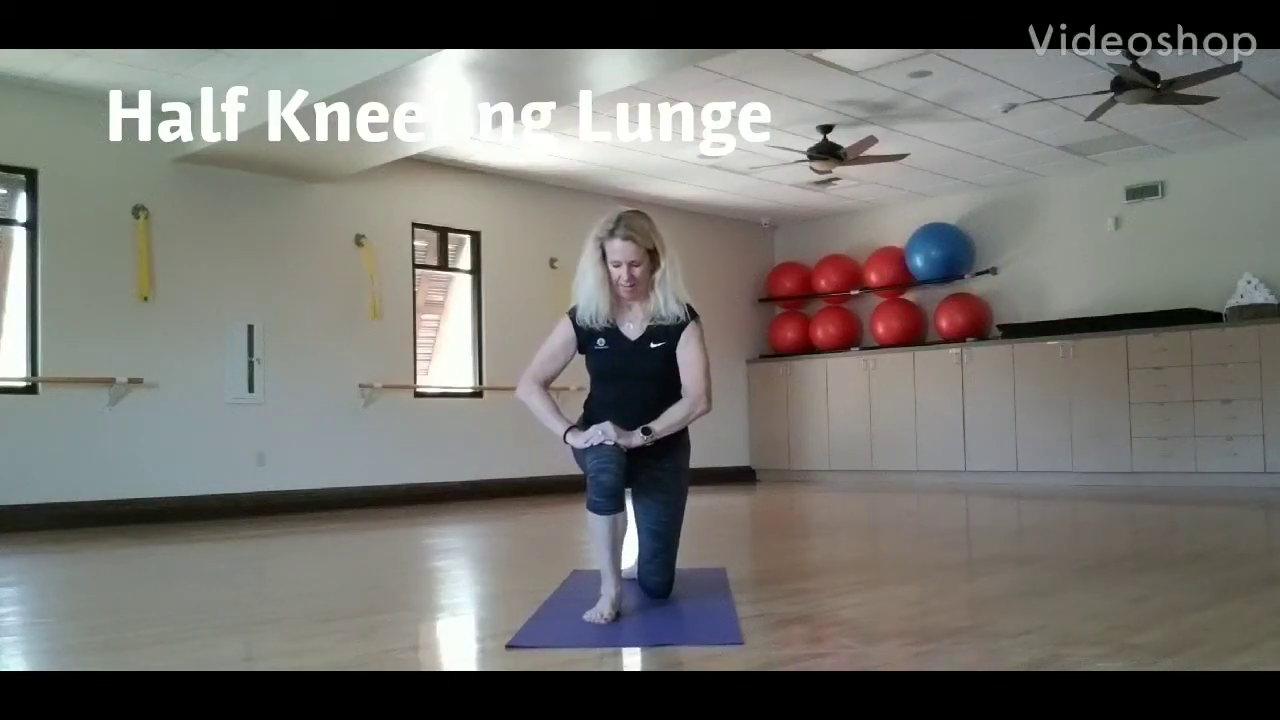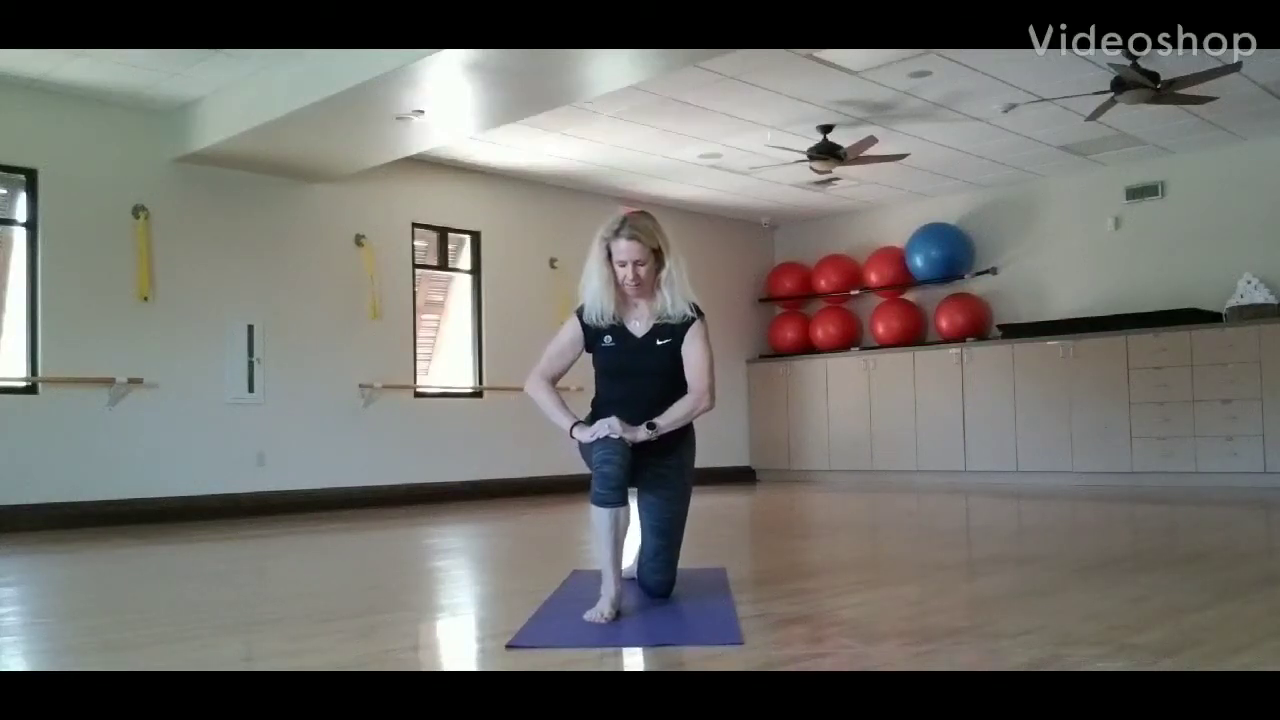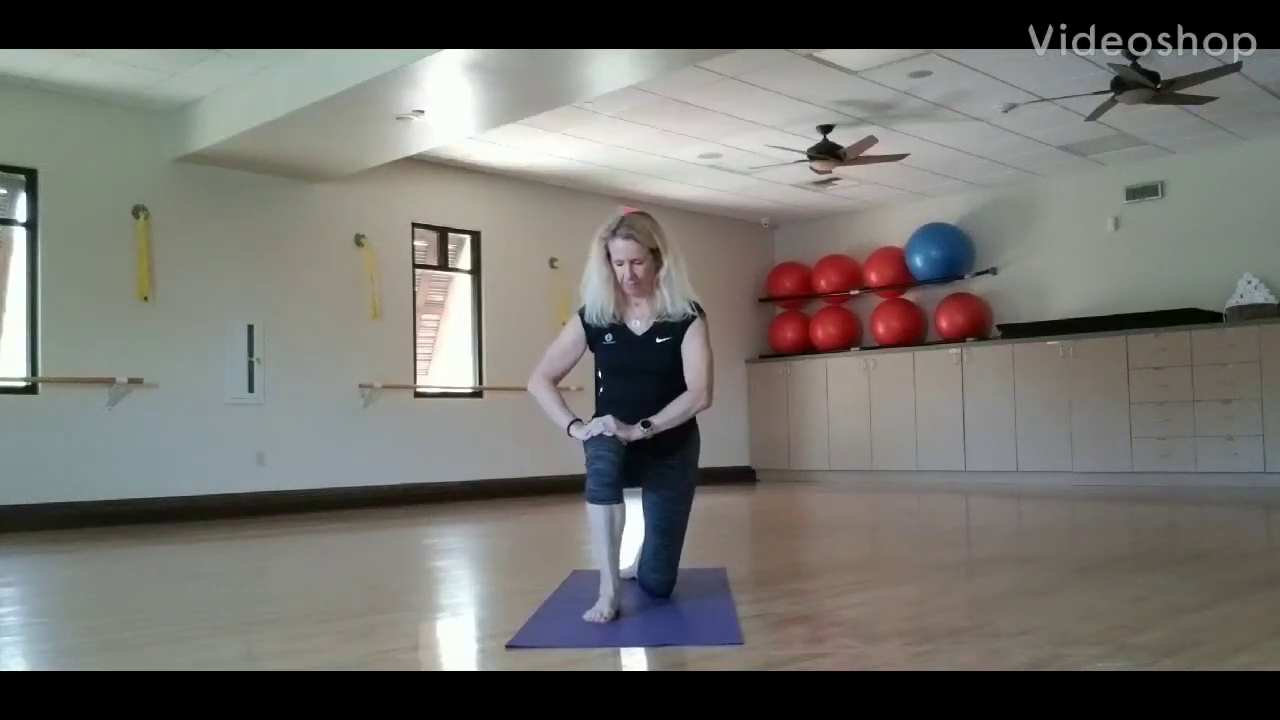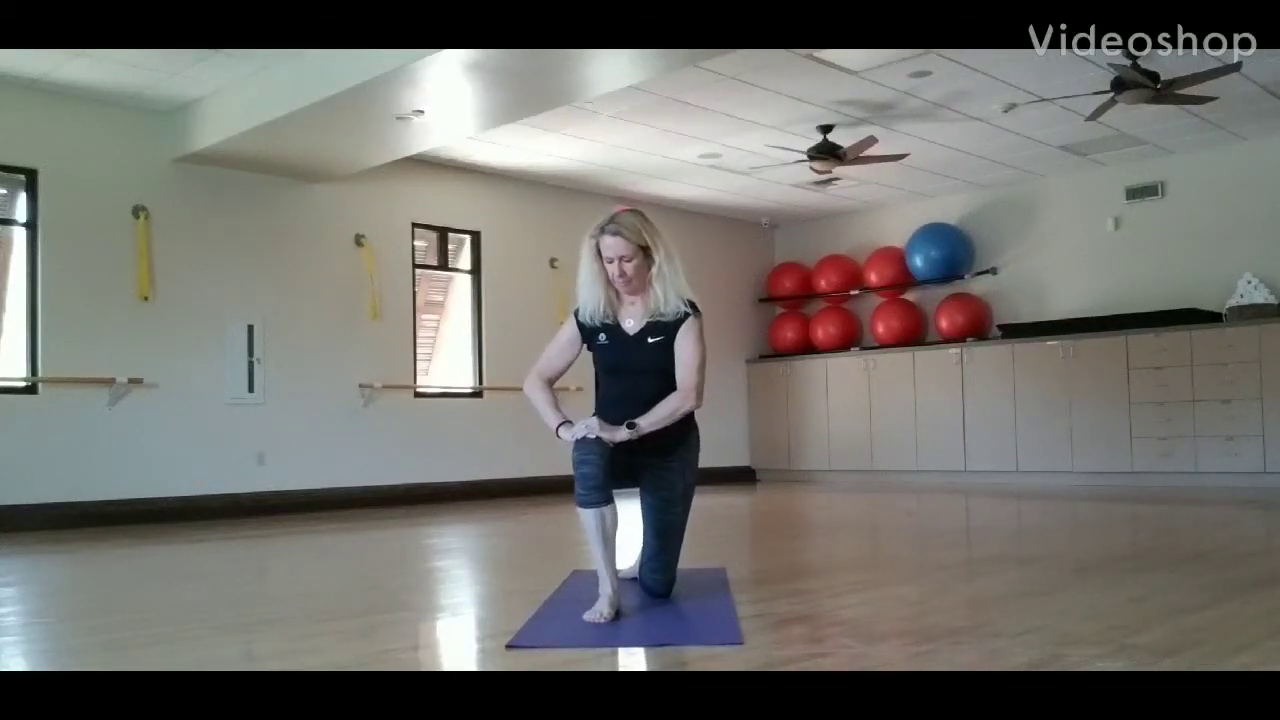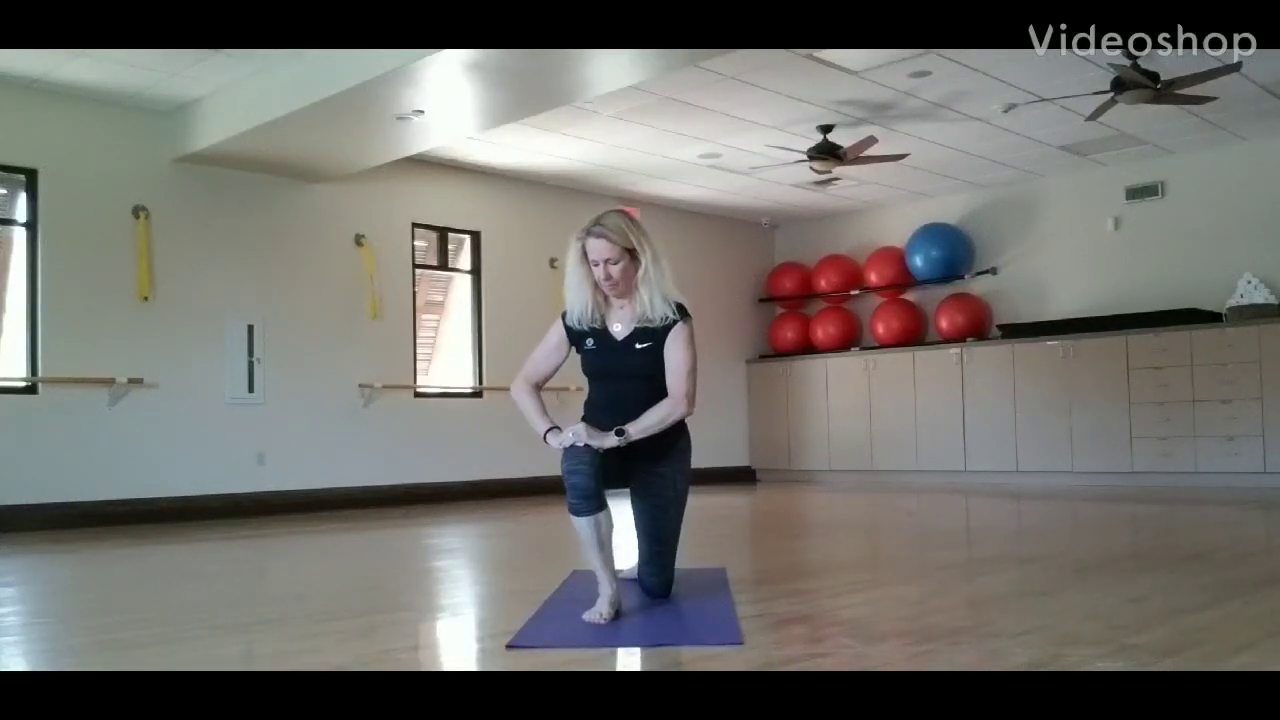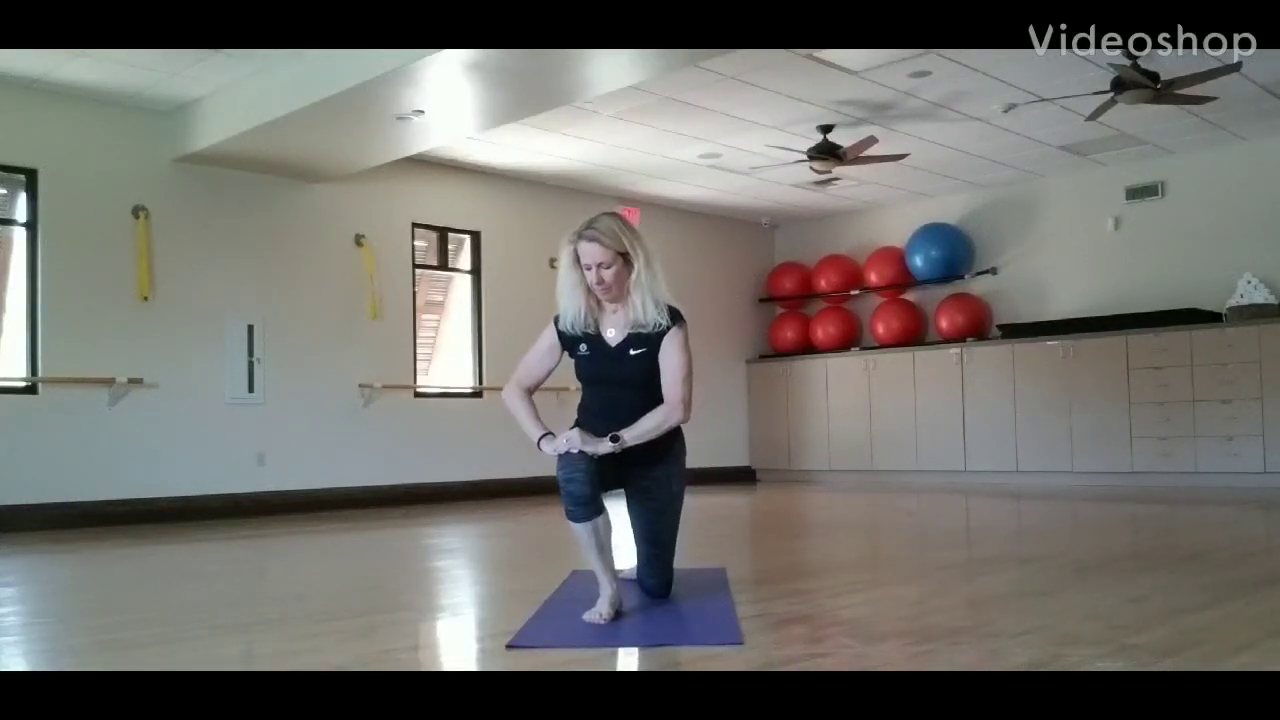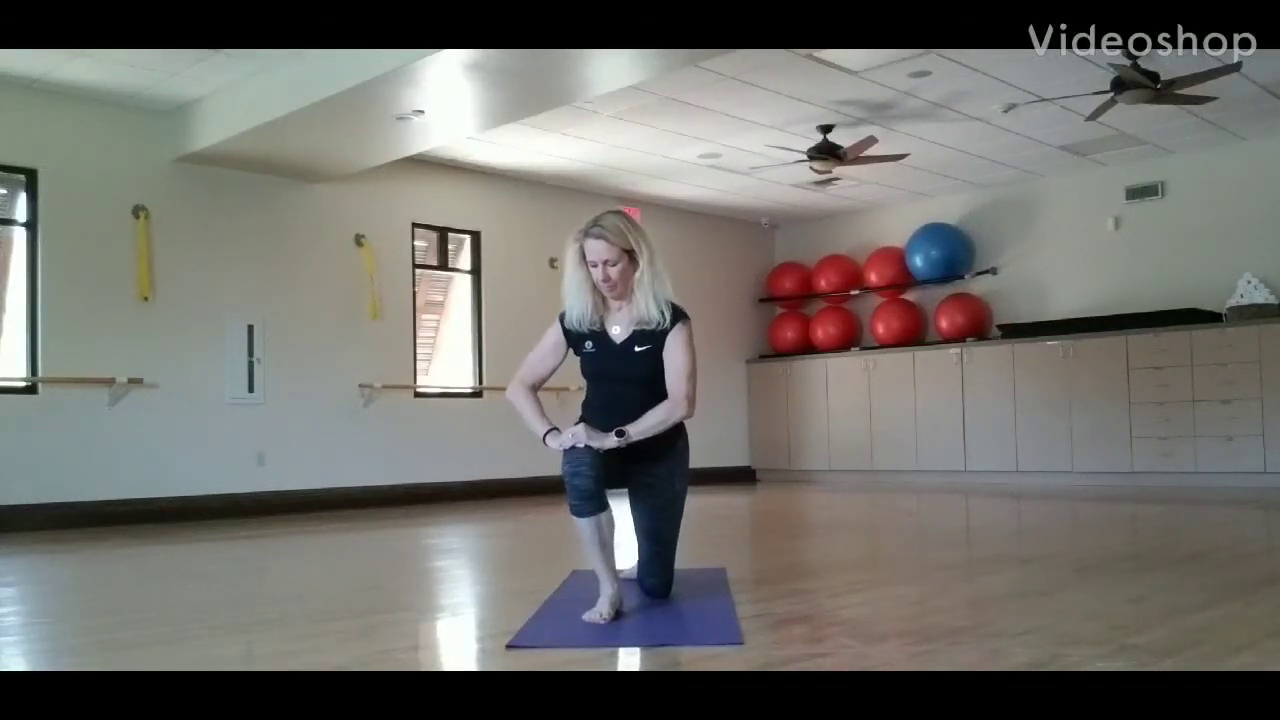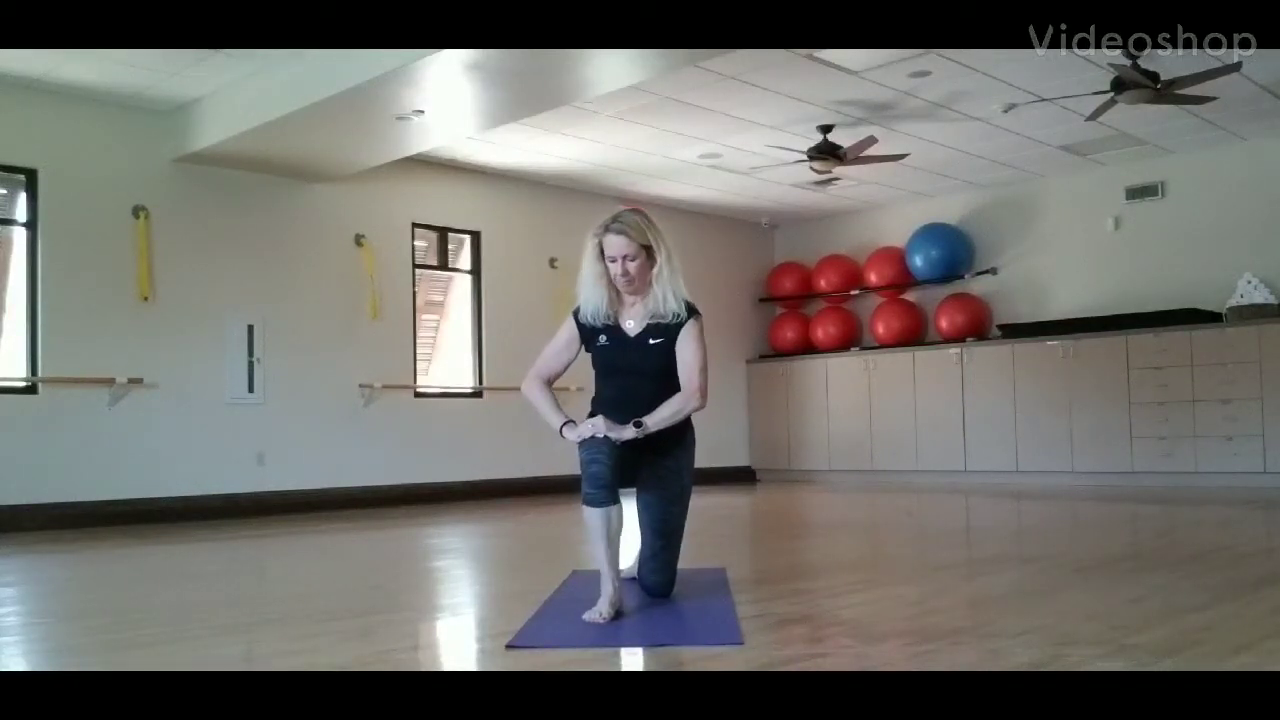
dt=0.4s
person 1, frame 1
left shoulder: (680, 319)
right shoulder: (584, 318)
left elbow: (699, 399)
right elbow: (529, 385)
left wrist: (638, 436)
right wrist: (569, 433)
left hip: (662, 448)
right hip: (602, 442)
left knee: (657, 584)
right knee: (606, 470)
left ankle: (640, 564)
right ankle: (610, 589)
person 1, frame 2
left shoulder: (685, 318)
right shoulder: (591, 317)
left elbow: (702, 396)
right elbow: (536, 381)
left wrist: (643, 431)
right wrist: (576, 428)
left hip: (668, 447)
right hip: (609, 440)
left knee: (658, 584)
right knee: (611, 461)
left ankle: (640, 563)
right ankle: (610, 588)
person 1, frame 3
left shoulder: (686, 316)
right shoulder: (594, 316)
left elbow: (700, 394)
right elbow: (539, 380)
left wrist: (640, 428)
right wrist: (575, 426)
left hip: (671, 447)
right hip: (614, 440)
left knee: (658, 584)
right knee: (602, 456)
left ankle: (641, 563)
right ankle: (608, 590)
person 1, frame 4
left shoulder: (681, 314)
right shoulder: (589, 316)
left elbow: (689, 395)
right elbow: (536, 380)
left wrist: (627, 430)
right wrist: (564, 427)
left hip: (669, 447)
right hip: (610, 439)
left knee: (658, 585)
right knee: (587, 460)
left ankle: (642, 564)
right ankle: (607, 589)
person 1, frame 5
left shoulder: (671, 318)
right shoulder: (577, 318)
left elbow: (681, 401)
right elbow: (523, 383)
left wrist: (615, 436)
right wrist: (552, 433)
left hip: (660, 450)
right hip: (598, 442)
left knee: (657, 585)
right knee: (577, 471)
left ankle: (639, 567)
right ankle: (607, 589)
person 1, frame 6
left shoulder: (665, 323)
right shoulder: (569, 323)
left elbow: (677, 408)
right elbow: (515, 390)
left wrist: (611, 442)
right wrist: (545, 439)
left hip: (654, 454)
right hip: (592, 447)
left knee: (656, 586)
right knee: (573, 477)
left ankle: (640, 569)
right ankle: (608, 589)
person 1, frame 7
left shoulder: (669, 320)
right shoulder: (575, 320)
left elbow: (681, 403)
right elbow: (519, 386)
left wrist: (615, 437)
right wrist: (551, 435)
left hip: (658, 451)
right hip: (596, 443)
left knee: (656, 585)
right knee: (579, 471)
left ankle: (639, 568)
right ankle: (608, 588)
person 1, frame 8
left shoulder: (681, 316)
right shoulder: (588, 316)
left elbow: (694, 395)
right elbow: (534, 382)
left wrist: (632, 429)
right wrist: (567, 427)
left hip: (667, 446)
right hip: (606, 440)
left knee: (657, 583)
right knee: (597, 458)
left ankle: (640, 564)
right ankle: (609, 589)
